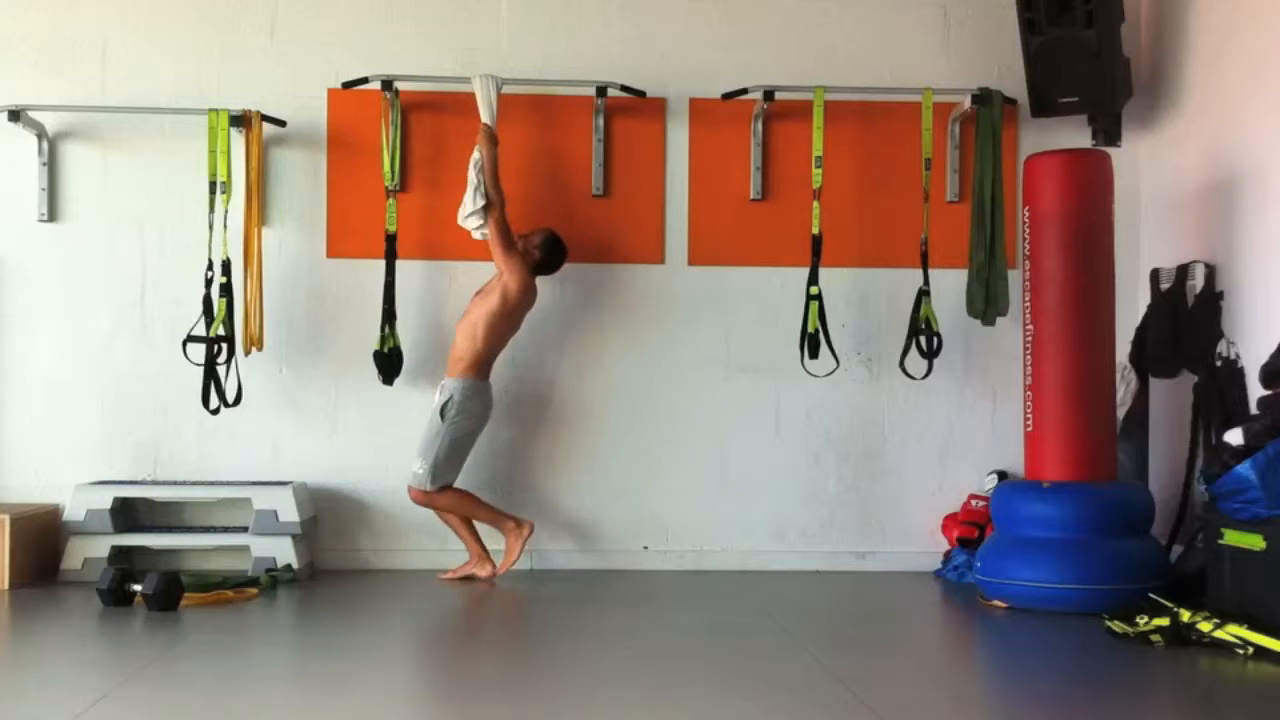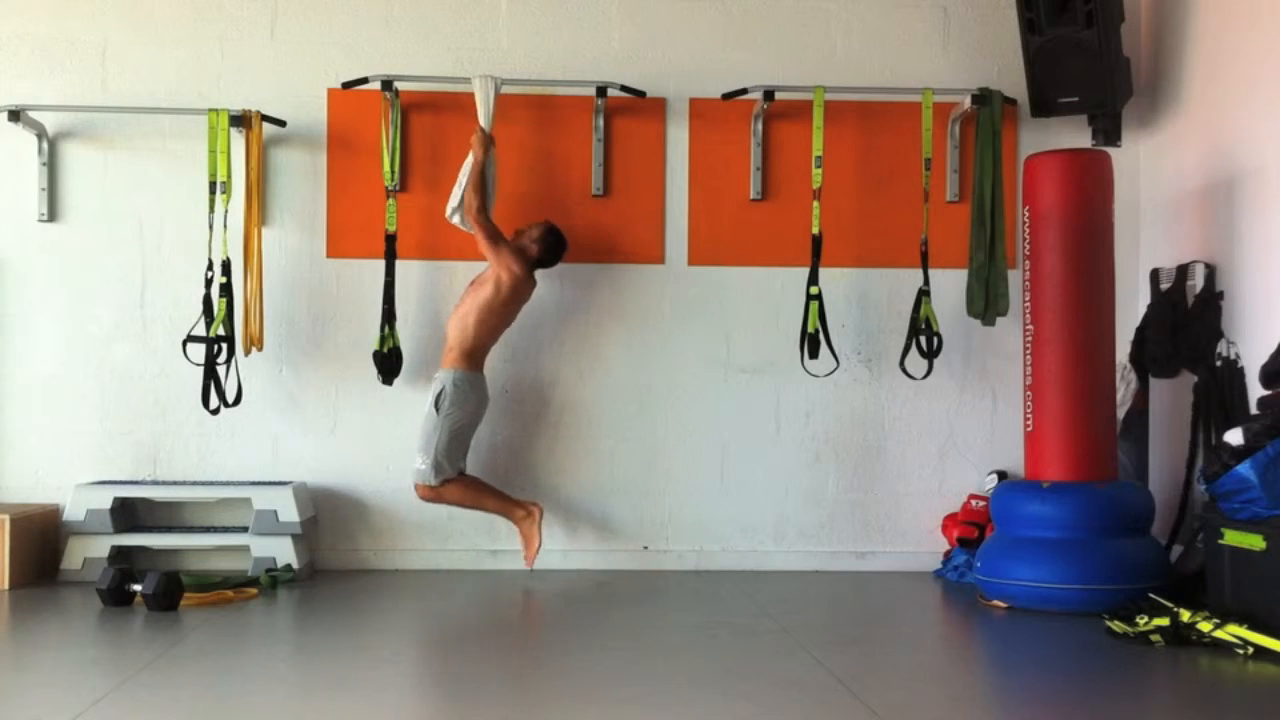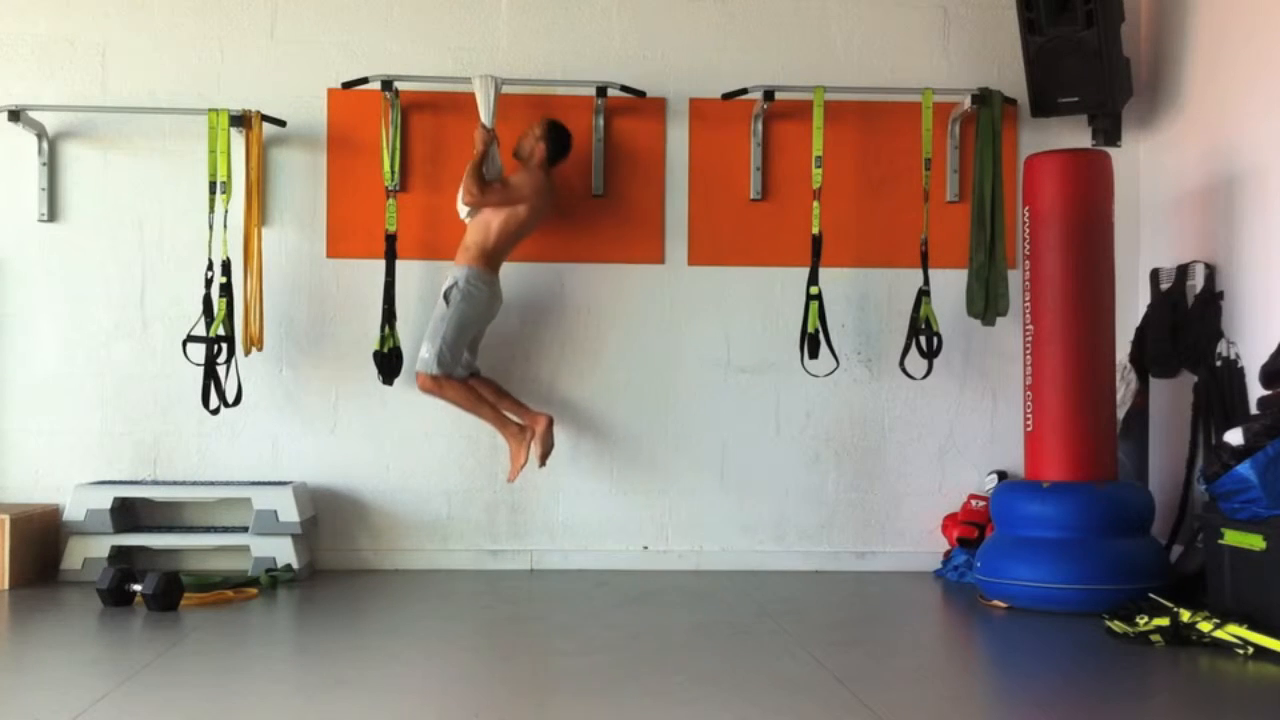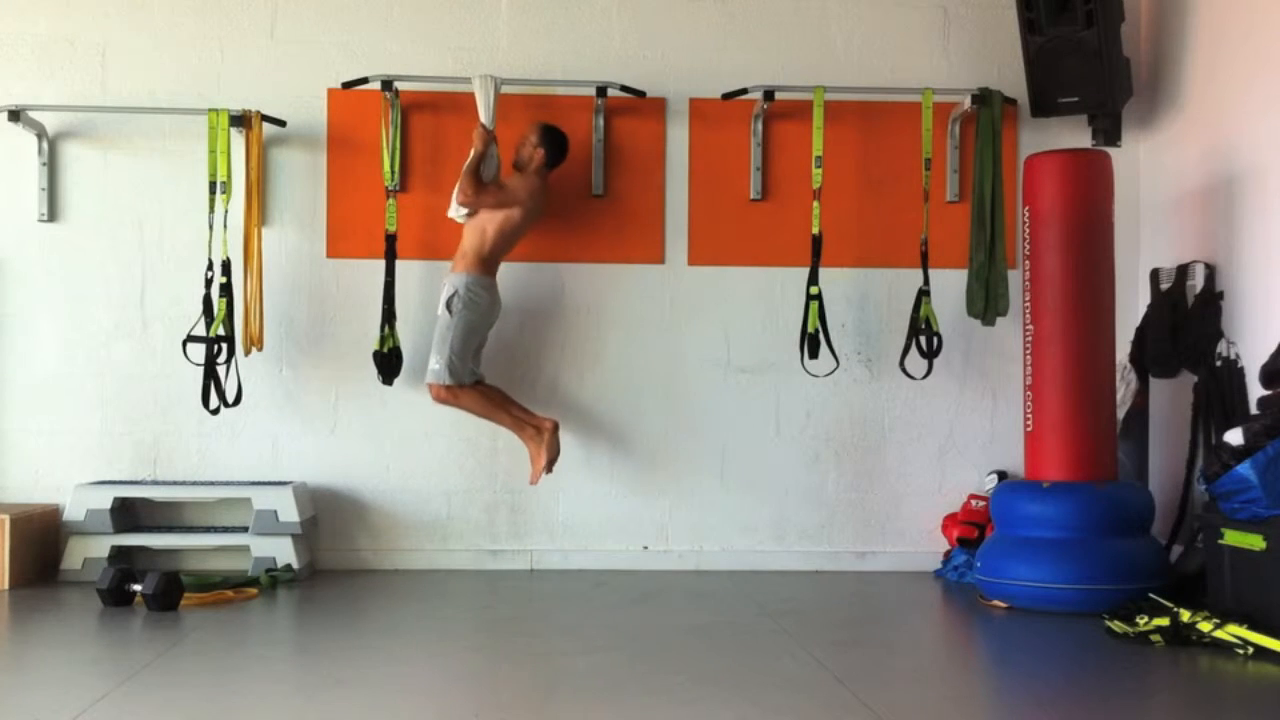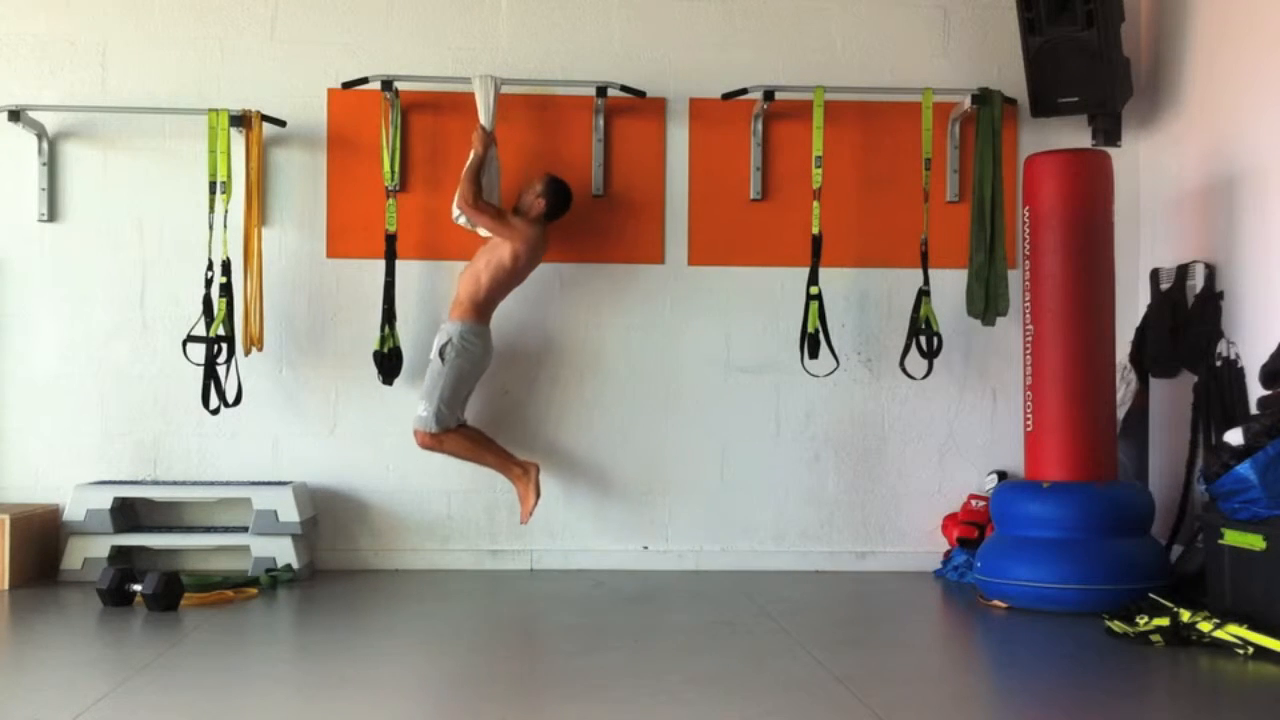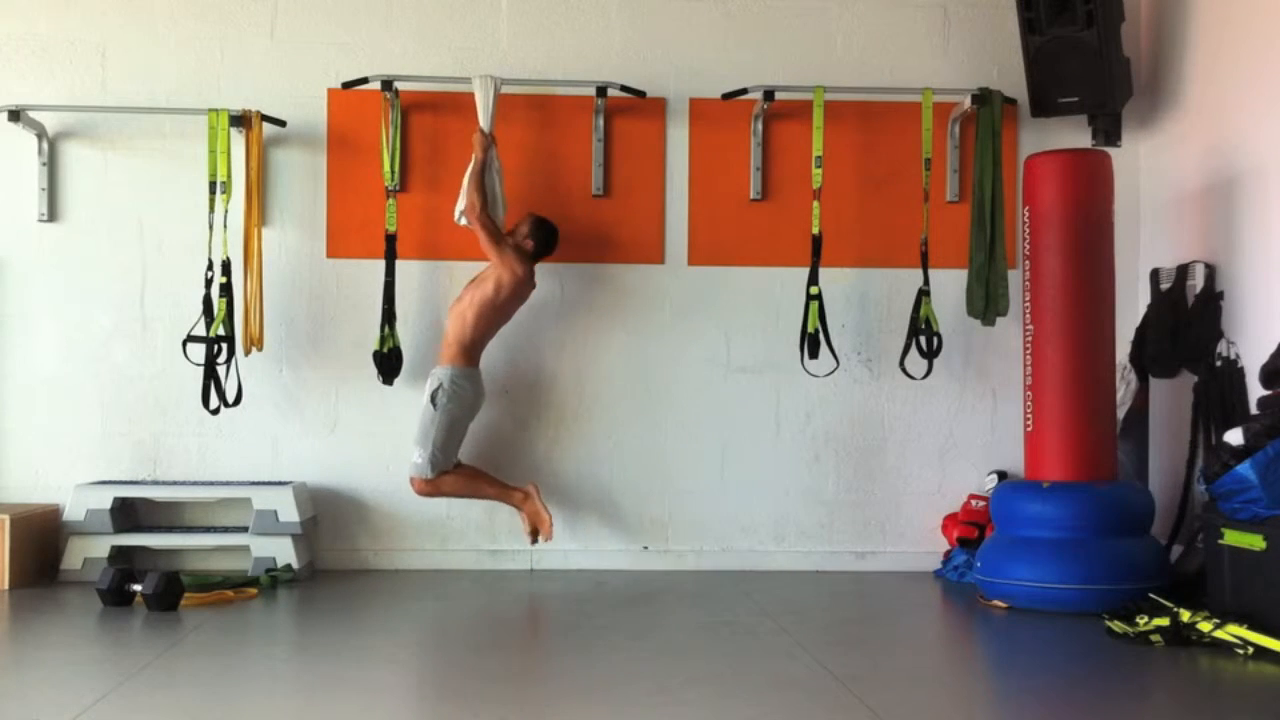
dt=0.5s
person 1, frame 1
left shoulder: (518, 279)
right shoulder: (515, 283)
left elbow: (496, 214)
right elbow: (495, 219)
left wrist: (489, 152)
right wrist: (487, 155)
left hip: (462, 392)
right hip: (462, 390)
left knee: (423, 489)
right knee: (435, 485)
left ankle: (512, 527)
right ankle: (480, 558)
person 1, frame 2
left shoulder: (512, 269)
right shoulder: (515, 276)
left elbow: (475, 213)
right elbow: (480, 217)
left wrist: (480, 155)
right wrist: (482, 158)
left hip: (456, 385)
right hip: (460, 382)
left knee: (430, 486)
right knee: (445, 478)
left ankle: (522, 512)
right ankle: (521, 512)
person 1, frame 3
left shoulder: (532, 183)
right shoulder: (528, 187)
left elbow: (472, 194)
right elbow: (486, 195)
left wrist: (481, 149)
right wrist: (486, 152)
left hip: (470, 283)
right hip: (479, 285)
left knee: (431, 377)
right knee: (462, 375)
left ankle: (514, 431)
right ankle: (534, 419)
person 1, frame 4
left shoulder: (528, 184)
right shoulder: (524, 188)
left elbow: (466, 195)
right elbow: (477, 197)
left wrist: (480, 149)
right wrist: (484, 151)
left hip: (468, 288)
right hip: (475, 289)
left knee: (444, 387)
right knee: (466, 383)
left ankle: (532, 432)
right ankle: (539, 425)
person 1, frame 5
left shoulder: (526, 232)
right shoulder: (522, 233)
left elbow: (466, 201)
right elbow: (478, 207)
left wrist: (479, 152)
right wrist: (485, 155)
left hip: (462, 335)
right hip: (468, 334)
left knee: (429, 434)
right knee: (449, 426)
left ankle: (518, 472)
right ankle: (520, 469)
person 1, frame 6
left shoulder: (514, 269)
right shoulder: (517, 274)
left elbow: (477, 212)
right elbow: (483, 216)
left wrist: (480, 156)
right wrist: (485, 159)
left hip: (453, 378)
right hip: (459, 377)
left knee: (424, 481)
right knee: (443, 470)
left ankle: (520, 497)
right ankle: (519, 498)
